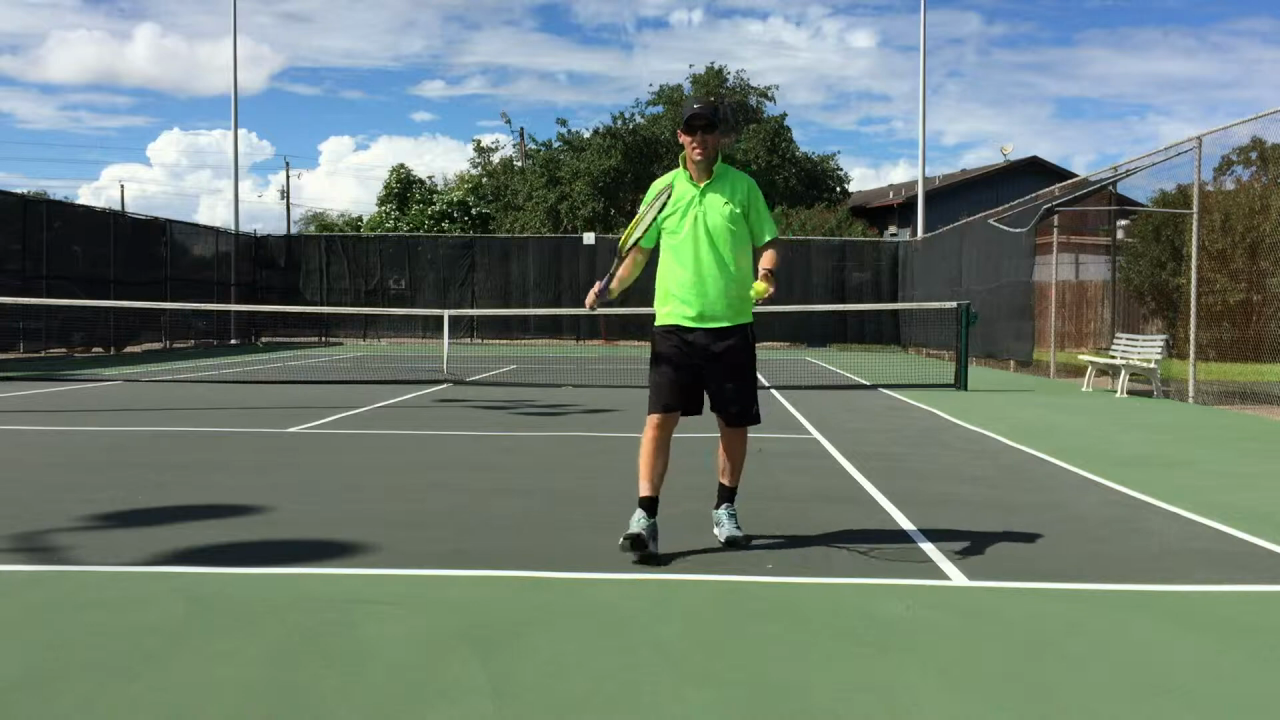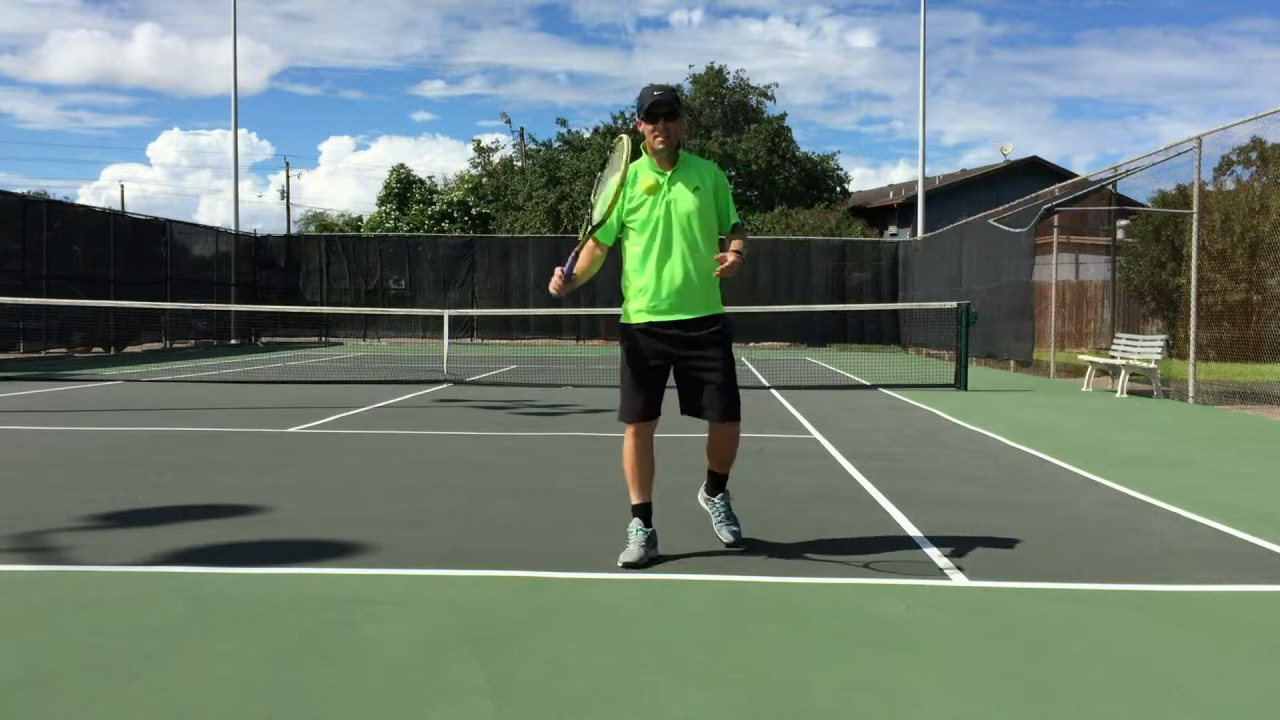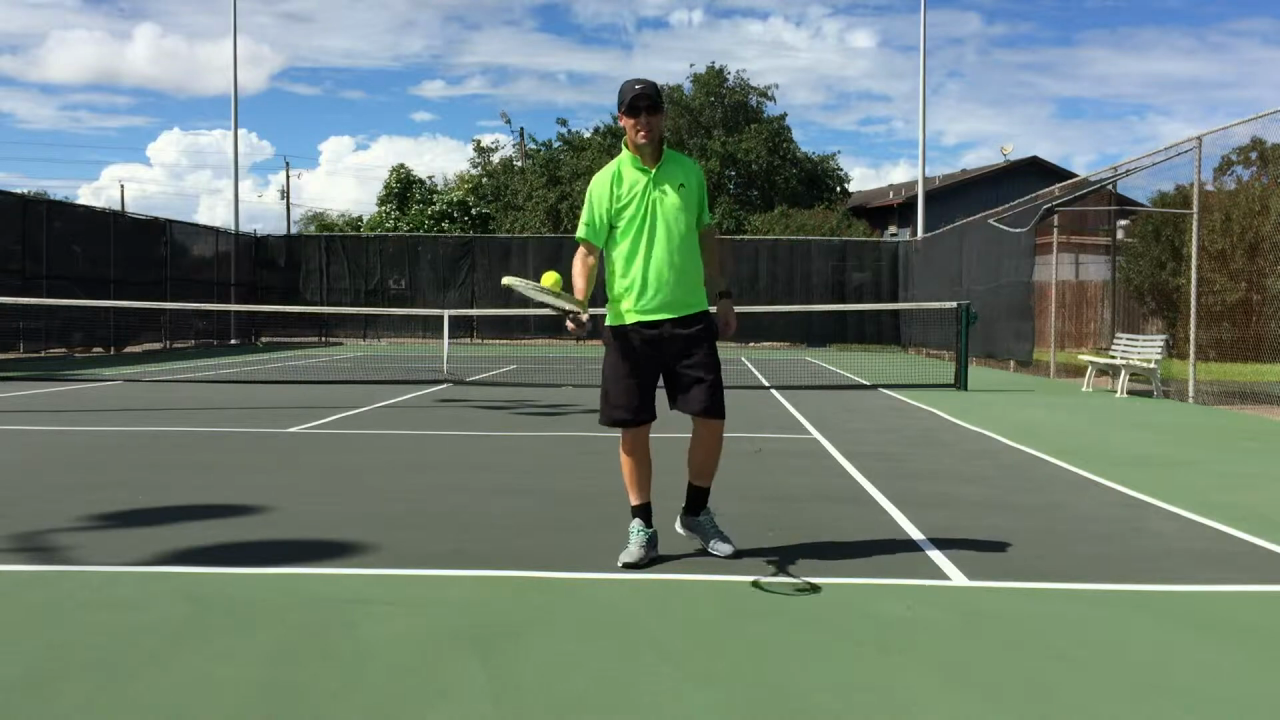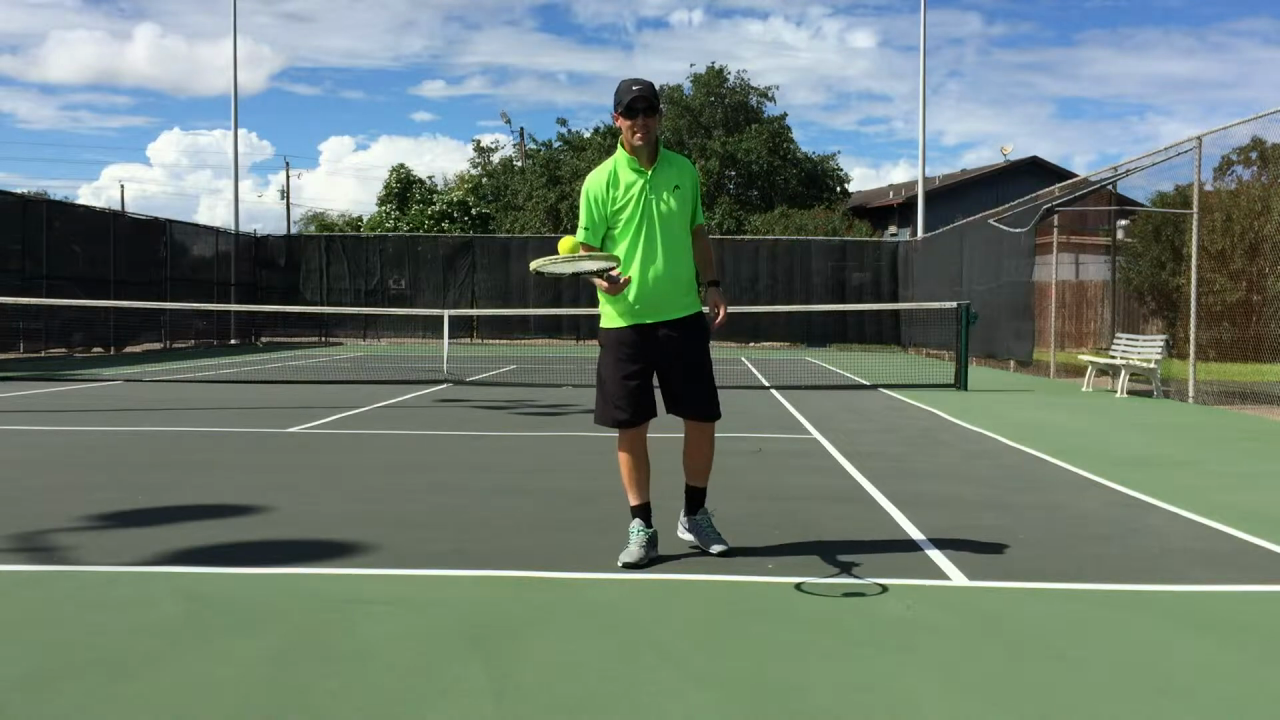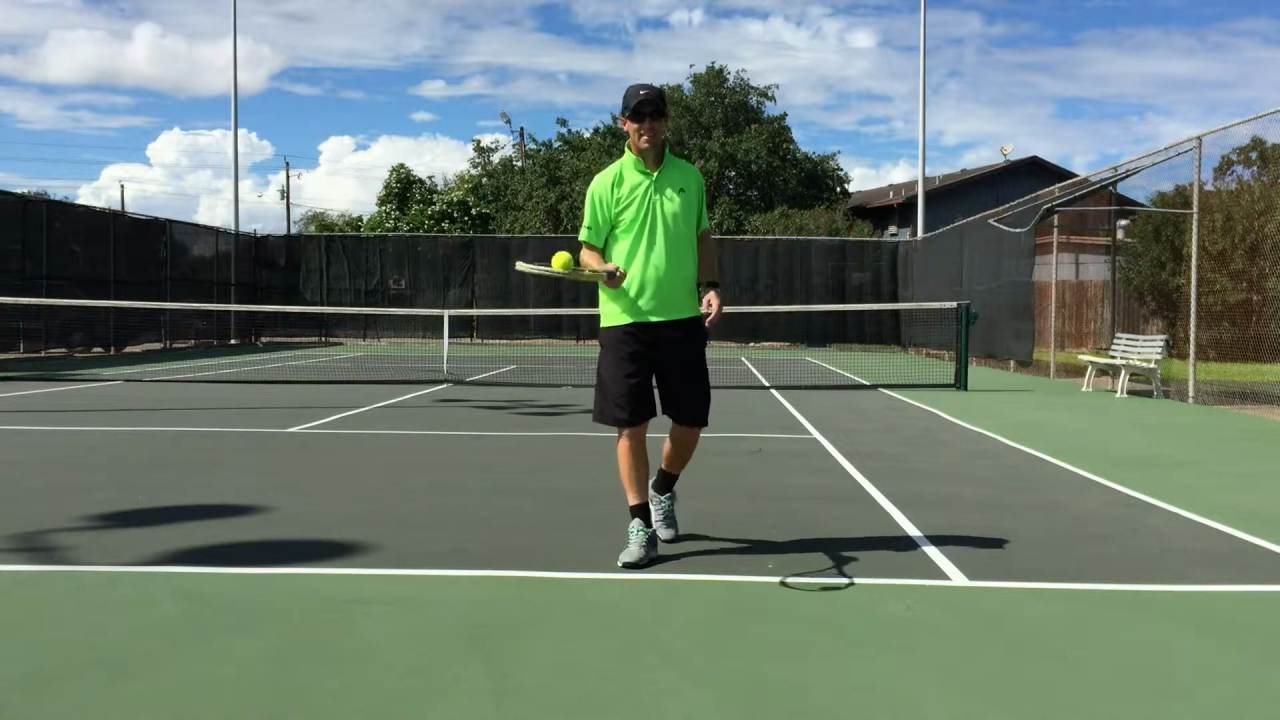
dt=0.3s
person 1, frame 1
left shoulder: (744, 187)
right shoulder: (663, 189)
left elbow: (770, 244)
right elbow: (640, 249)
left wrist: (766, 273)
right wrist: (611, 288)
left hip: (731, 325)
right hip: (675, 323)
left knee: (735, 424)
right knee: (660, 418)
left ankle: (725, 508)
right ankle: (645, 520)
person 1, frame 2
left shoulder: (710, 174)
right shoulder: (626, 181)
left elbow: (734, 227)
right elbow: (598, 243)
left wrist: (735, 252)
right wrist: (572, 278)
left hip: (704, 317)
right hip: (644, 320)
left knee: (726, 419)
right knee: (638, 424)
left ankle: (715, 492)
right ankle: (642, 530)
person 1, frame 3
left shoulder: (690, 171)
right shoulder: (606, 180)
right elbow: (587, 250)
left wrist: (722, 294)
right wrist: (581, 300)
left hip: (691, 317)
right hip: (630, 322)
left knee: (710, 417)
right knee: (633, 426)
left ankle: (696, 514)
right ankle: (642, 530)
person 1, frame 4
left shoulder: (684, 171)
right shoulder: (600, 181)
right elbow: (587, 249)
left wrist: (711, 284)
right wrist: (601, 278)
left hip: (683, 318)
right hip: (625, 322)
left knee: (702, 419)
right knee: (631, 427)
left ankle: (695, 515)
right ankle: (641, 529)
person 1, frame 5
left shoulder: (690, 176)
right shoulder: (607, 183)
right elbow: (588, 251)
left wrist: (710, 285)
right wrist: (600, 272)
left hip: (682, 319)
right hip: (626, 321)
left knee: (690, 424)
right knee: (631, 426)
left ankle: (662, 492)
right ankle: (640, 528)
